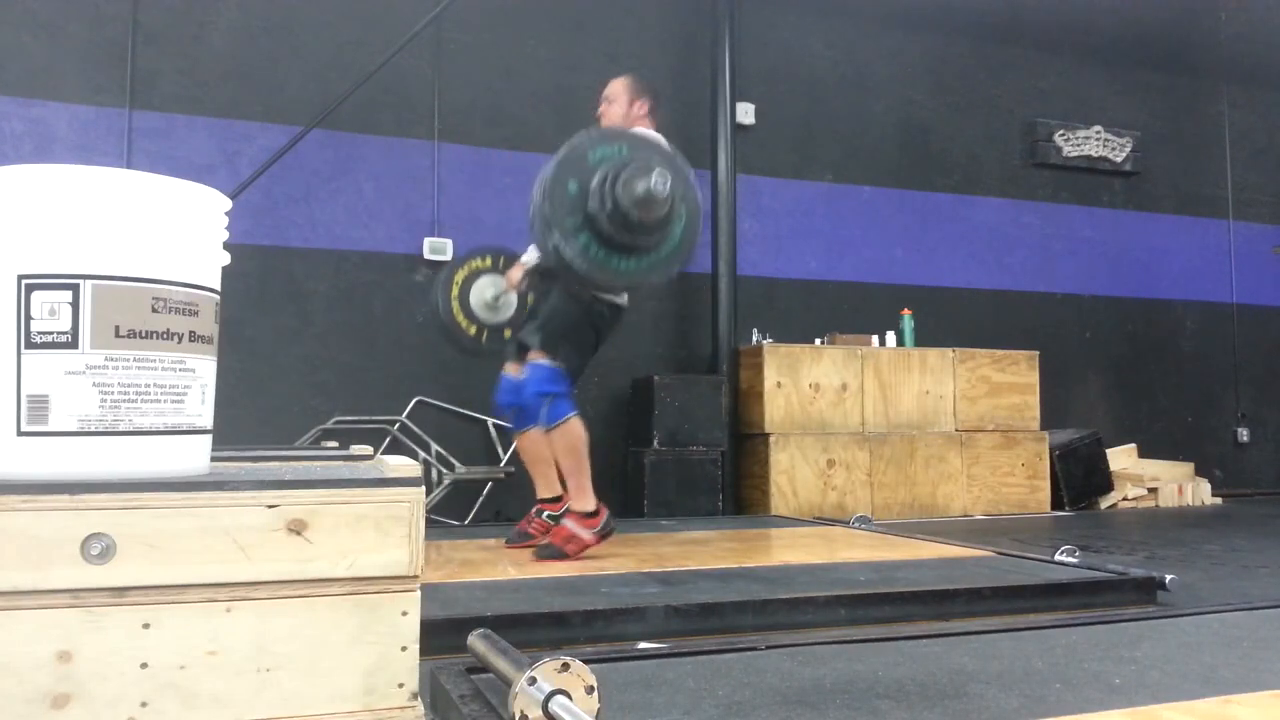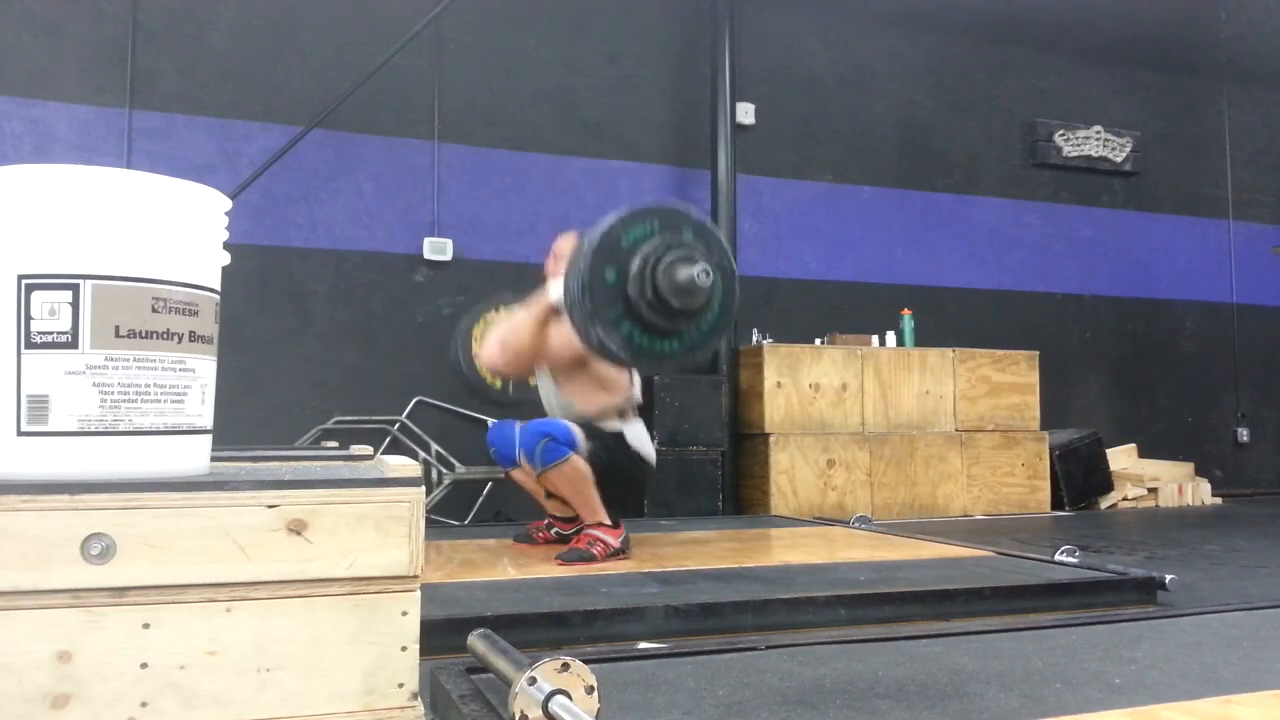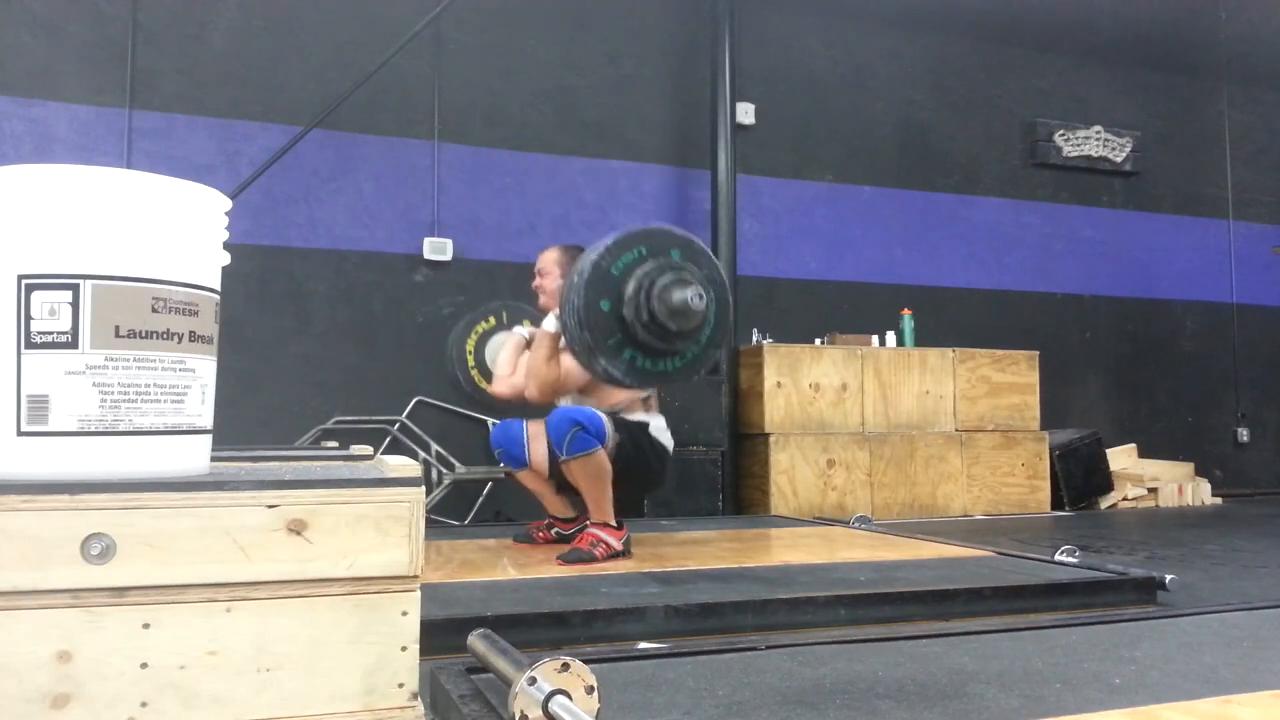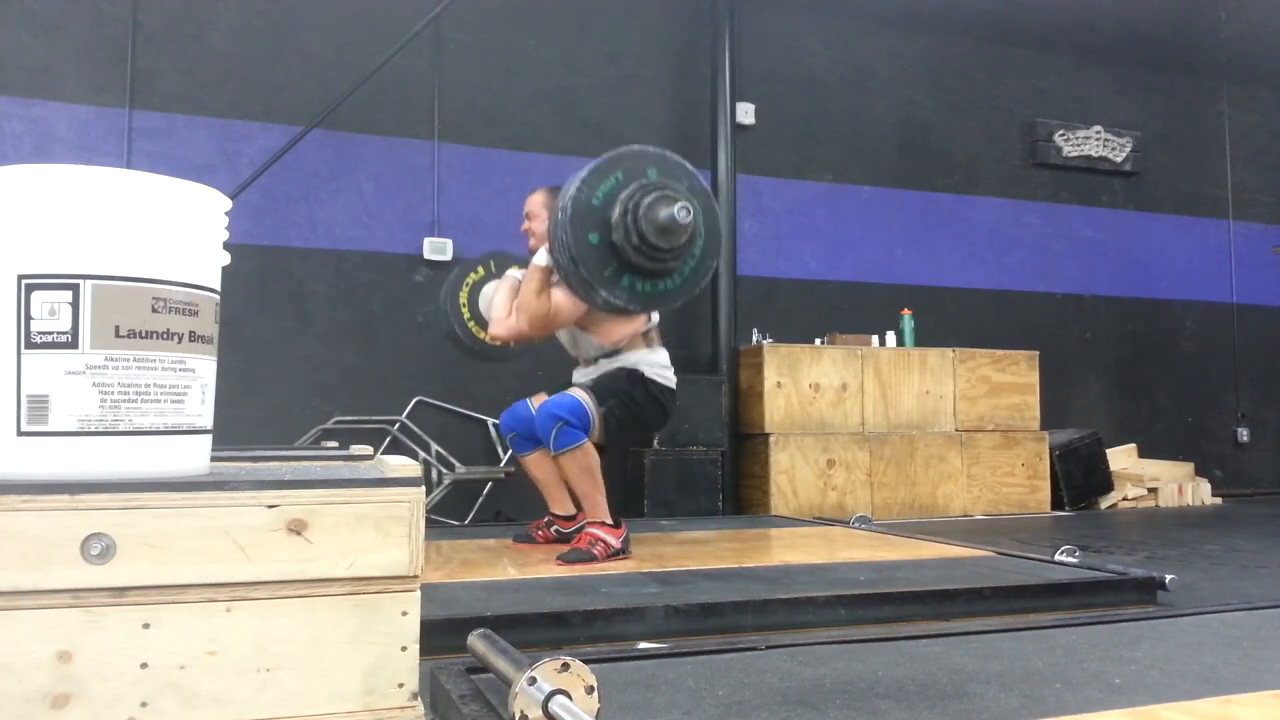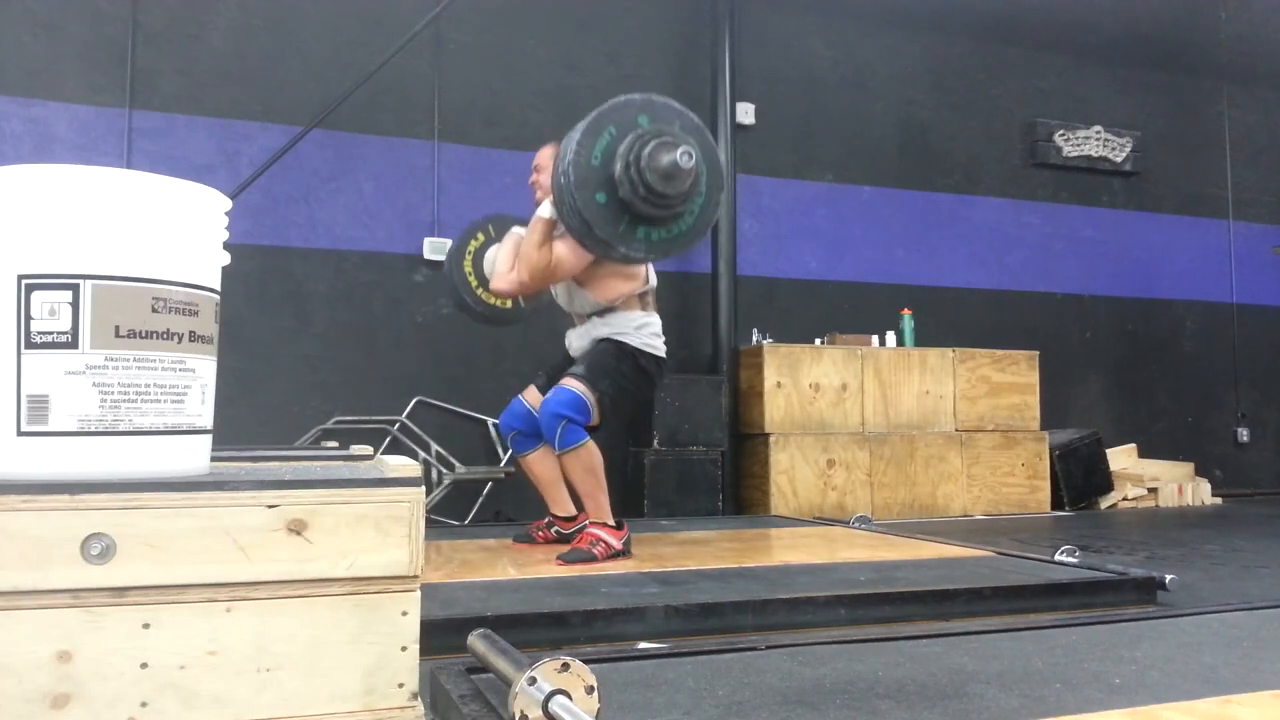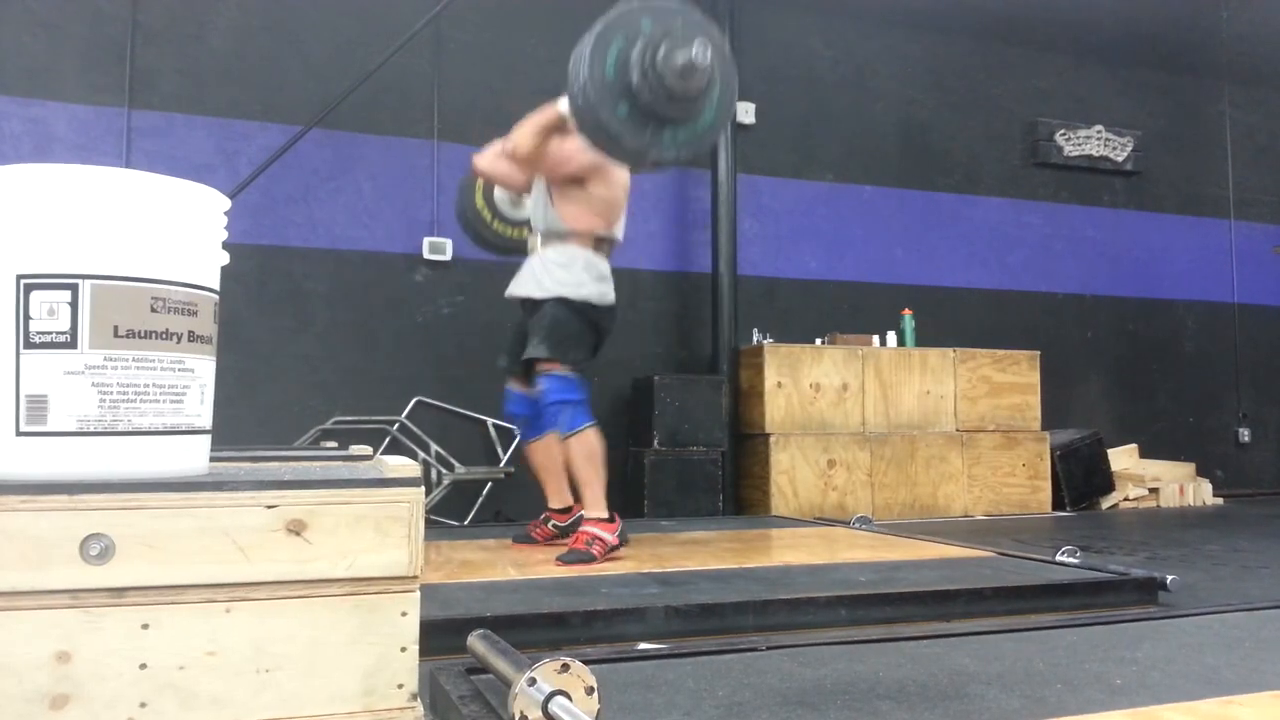
dt=0.4s
person 1, frame 1
left shoulder: (645, 145)
right wrist: (529, 261)
left hip: (586, 284)
right hip: (556, 279)
left knee: (543, 390)
right knee: (513, 394)
left ankle: (587, 515)
right ankle: (550, 507)
person 1, frame 2
right shoulder: (558, 319)
left elbow: (515, 355)
right elbow: (490, 359)
left wrist: (547, 297)
right wrist: (521, 312)
left hip: (622, 454)
right hip: (587, 444)
left knee: (540, 436)
right knee: (501, 435)
left ankle: (605, 530)
right ankle: (567, 519)
person 1, frame 3
right shoulder: (558, 336)
left elbow: (538, 391)
right elbow: (502, 386)
left wrist: (551, 325)
right wrist: (521, 333)
left hip: (641, 451)
right hip: (599, 453)
left knee: (566, 421)
right knee: (505, 436)
left ankle: (608, 531)
right ankle: (567, 520)
person 1, frame 4
right shoulder: (556, 275)
left elbow: (533, 325)
right elbow: (500, 329)
left wrist: (542, 259)
right wrist: (512, 276)
left hip: (643, 383)
right hip: (605, 382)
left knee: (554, 415)
right knee: (515, 422)
left ankle: (606, 530)
right ankle: (566, 519)
person 1, frame 5
right shoulder: (558, 229)
left elbow: (532, 277)
right elbow: (501, 282)
left wrist: (546, 211)
right wrist: (515, 233)
left hip: (630, 347)
right hip: (589, 348)
left knee: (559, 413)
right knee: (516, 421)
left ankle: (607, 531)
right ankle: (566, 520)
person 1, frame 6
left shoulder: (592, 151)
right shoulder: (557, 155)
left elbow: (519, 150)
right elbow: (485, 162)
left wrist: (557, 114)
right wrist: (550, 117)
left hip: (575, 295)
right hip: (539, 294)
left knee: (561, 402)
right knee: (526, 408)
left ankle: (601, 525)
right ankle: (562, 514)
